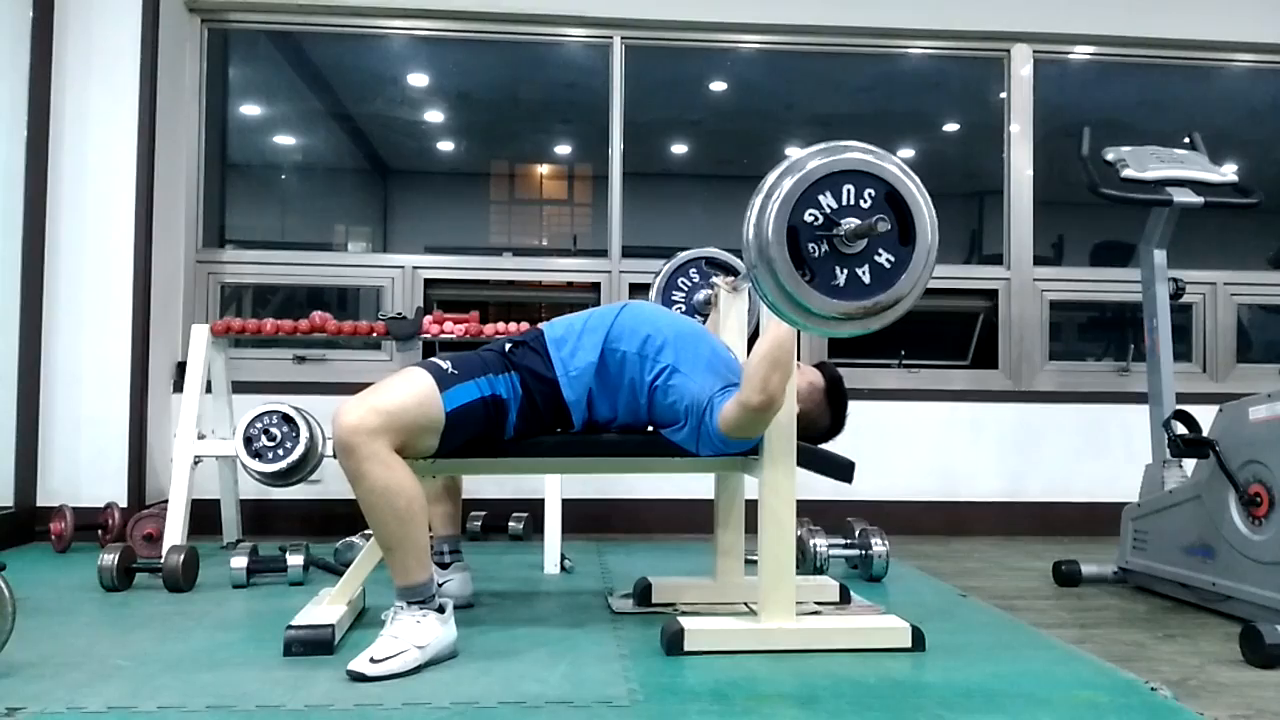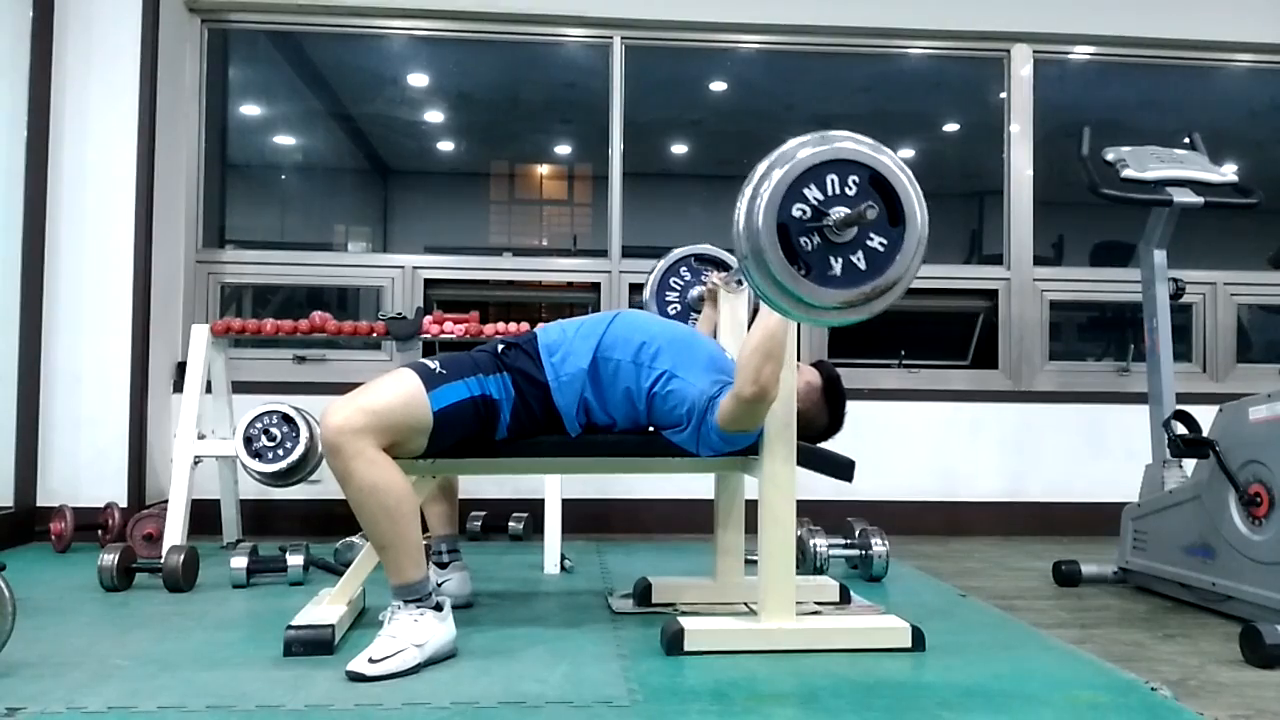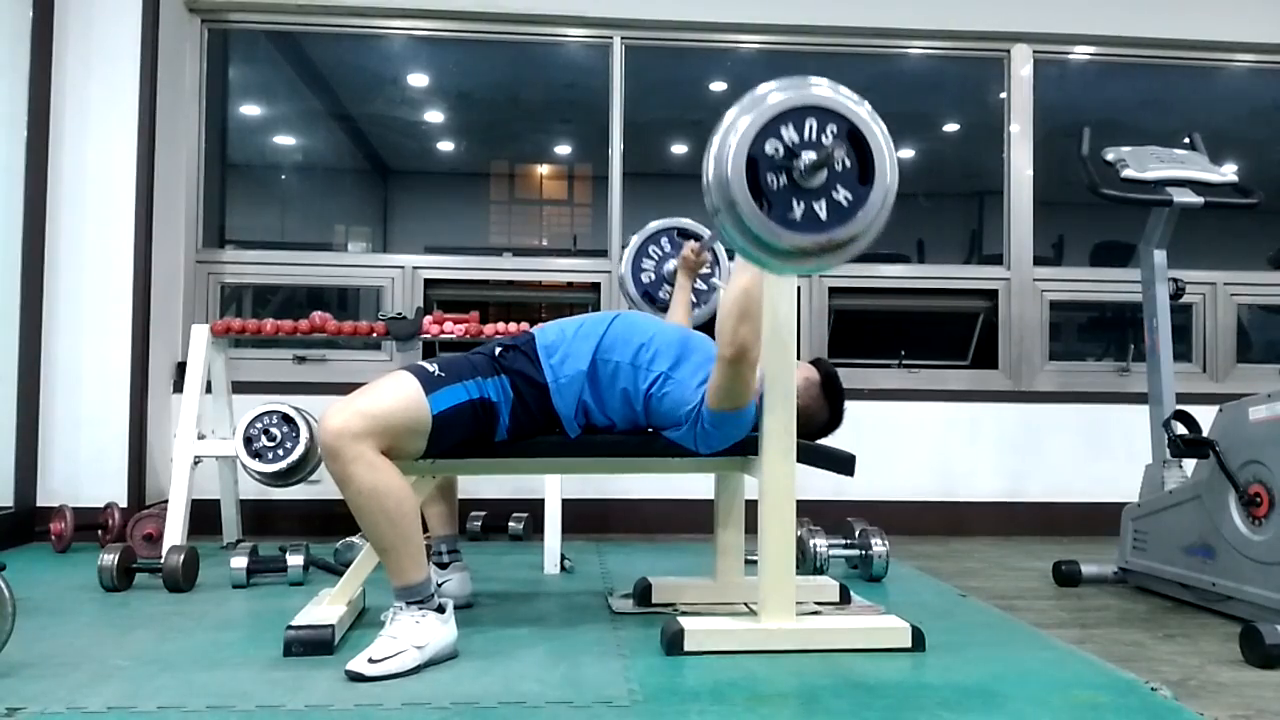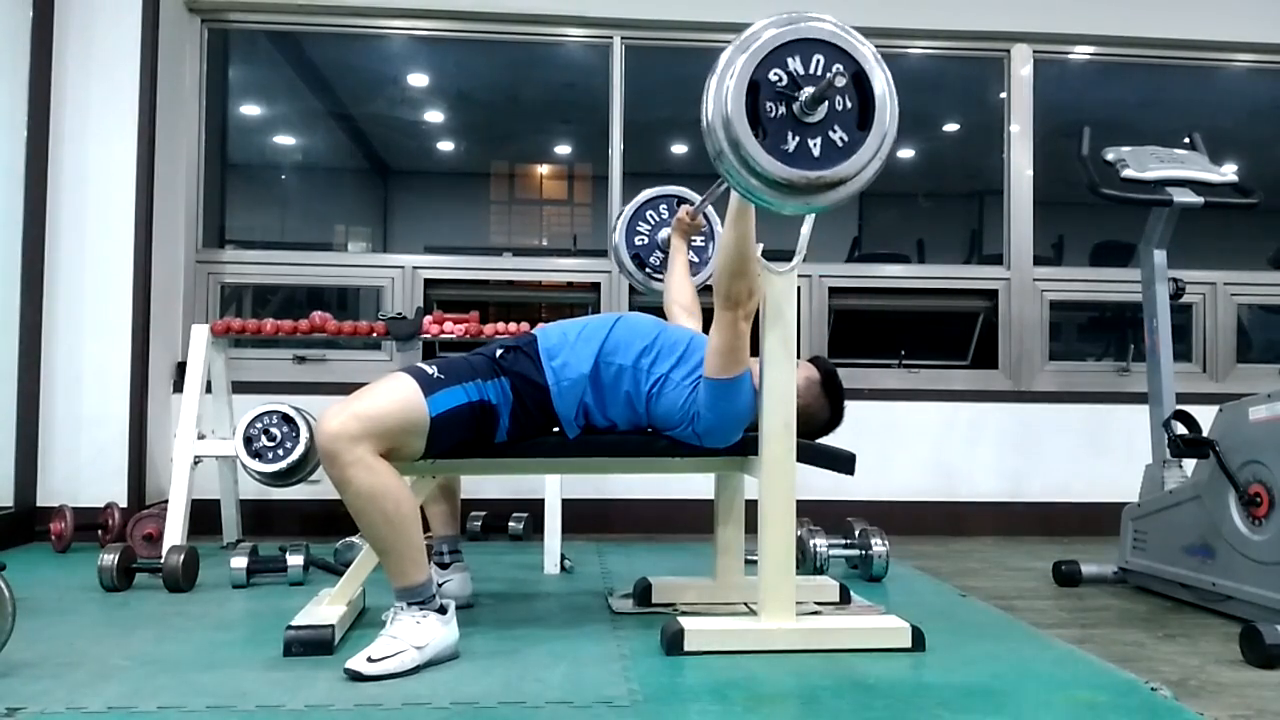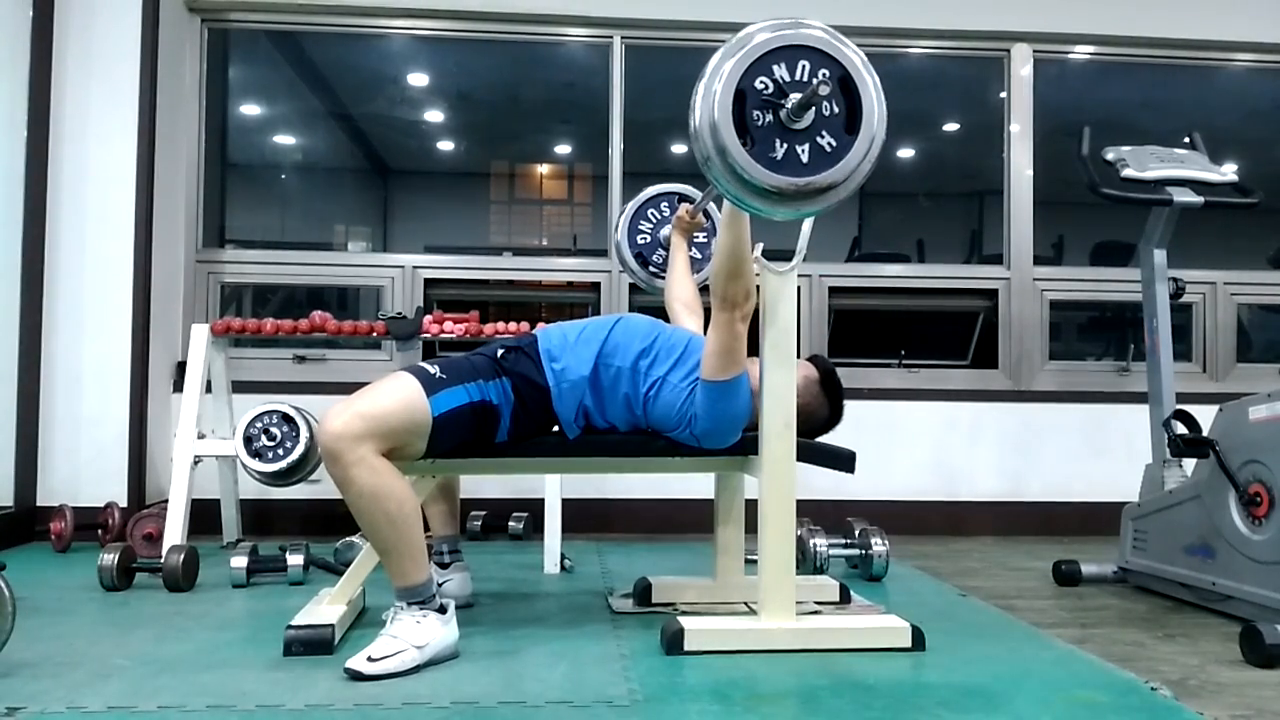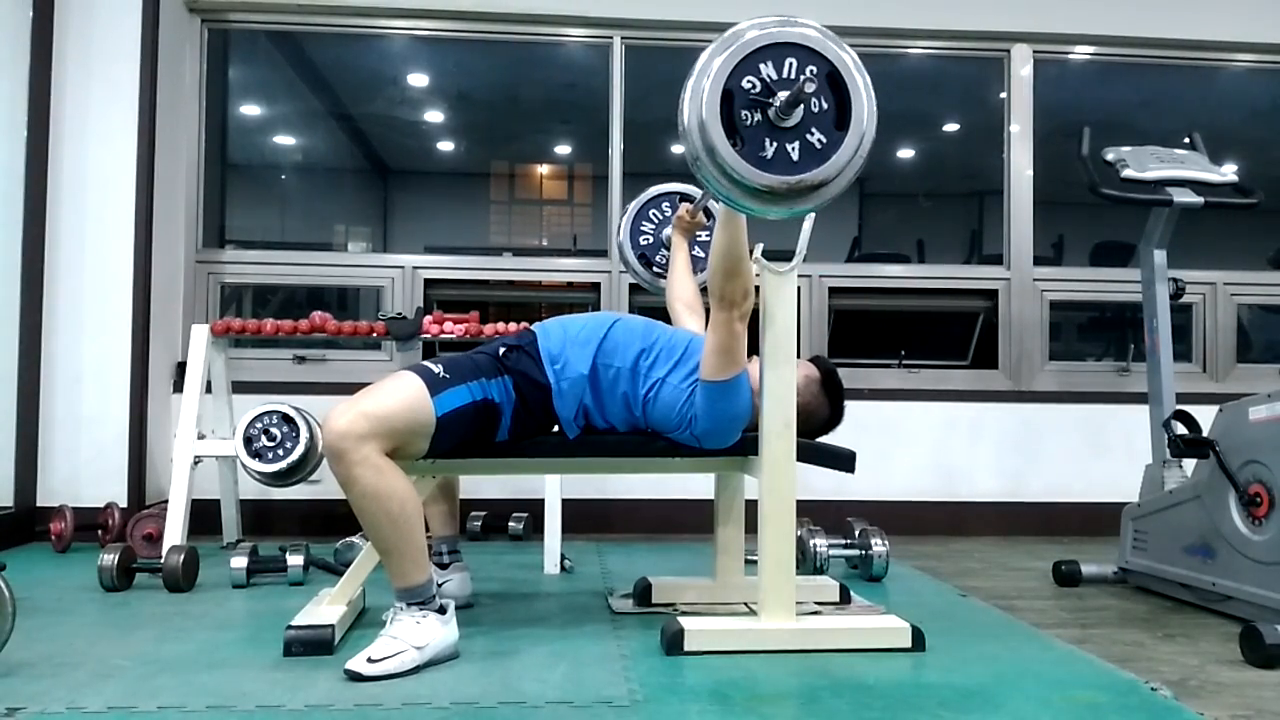
dt=0.4s
person 1, frame 1
left shoulder: (736, 416)
right shoulder: (730, 380)
left elbow: (759, 396)
left knee: (359, 426)
right knee: (414, 412)
left ankle: (423, 613)
right ankle: (445, 568)
person 1, frame 2
left shoulder: (730, 415)
right shoulder: (725, 379)
left elbow: (754, 386)
right wrist: (714, 304)
left knee: (347, 427)
left ankle: (421, 613)
right ankle: (444, 566)
person 1, frame 3
left shoulder: (729, 413)
right shoulder: (726, 381)
left elbow: (735, 346)
right elbow: (676, 348)
right wrist: (685, 277)
left knee: (345, 431)
left ankle: (422, 613)
right ankle: (444, 566)
person 1, frame 4
left shoulder: (724, 412)
right shoulder: (720, 373)
left elbow: (735, 303)
right elbow: (681, 311)
left wrist: (745, 189)
right wrist: (679, 240)
left knee: (342, 433)
left ankle: (424, 614)
right ankle: (444, 566)
person 1, frame 5
left shoulder: (722, 412)
right shoulder: (720, 371)
left elbow: (733, 305)
right elbow: (685, 308)
right wrist: (680, 239)
left knee: (344, 433)
left ankle: (424, 613)
right ankle: (444, 566)
person 1, frame 6
left shoulder: (722, 412)
right shoulder: (718, 372)
left elbow: (732, 305)
right elbow: (689, 308)
right wrist: (680, 237)
left knee: (350, 432)
left ankle: (424, 614)
right ankle: (443, 567)
